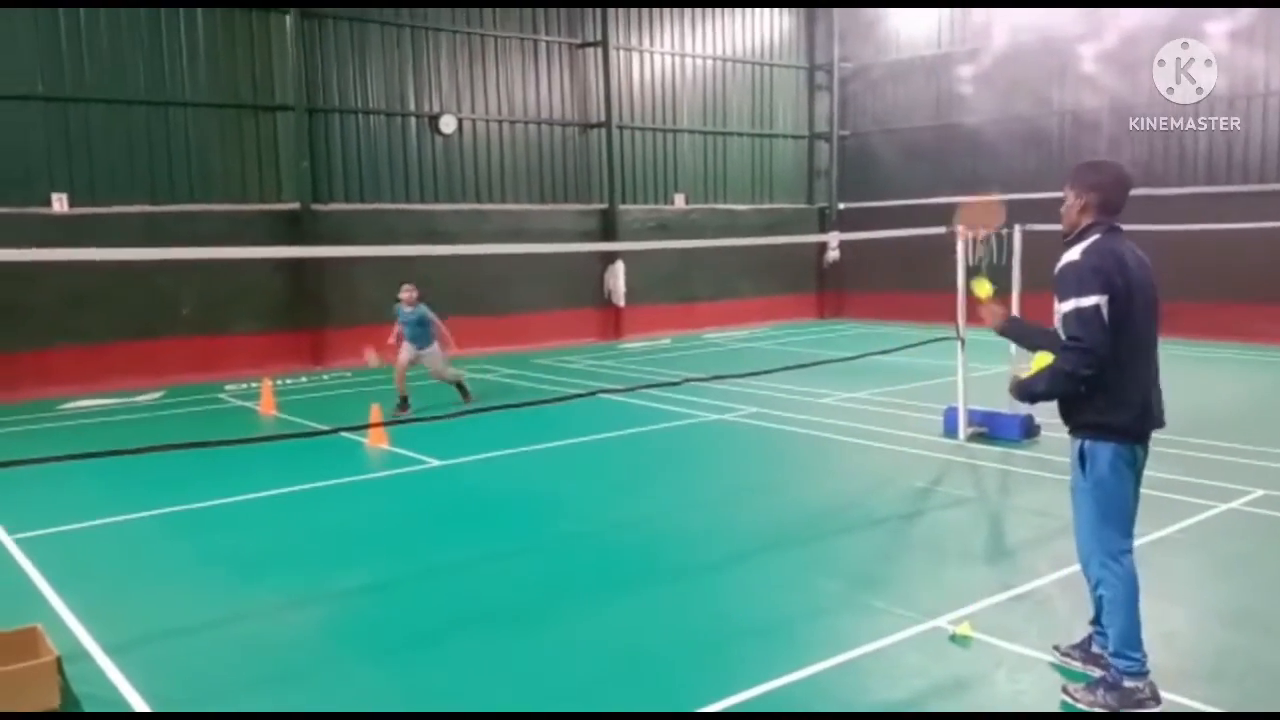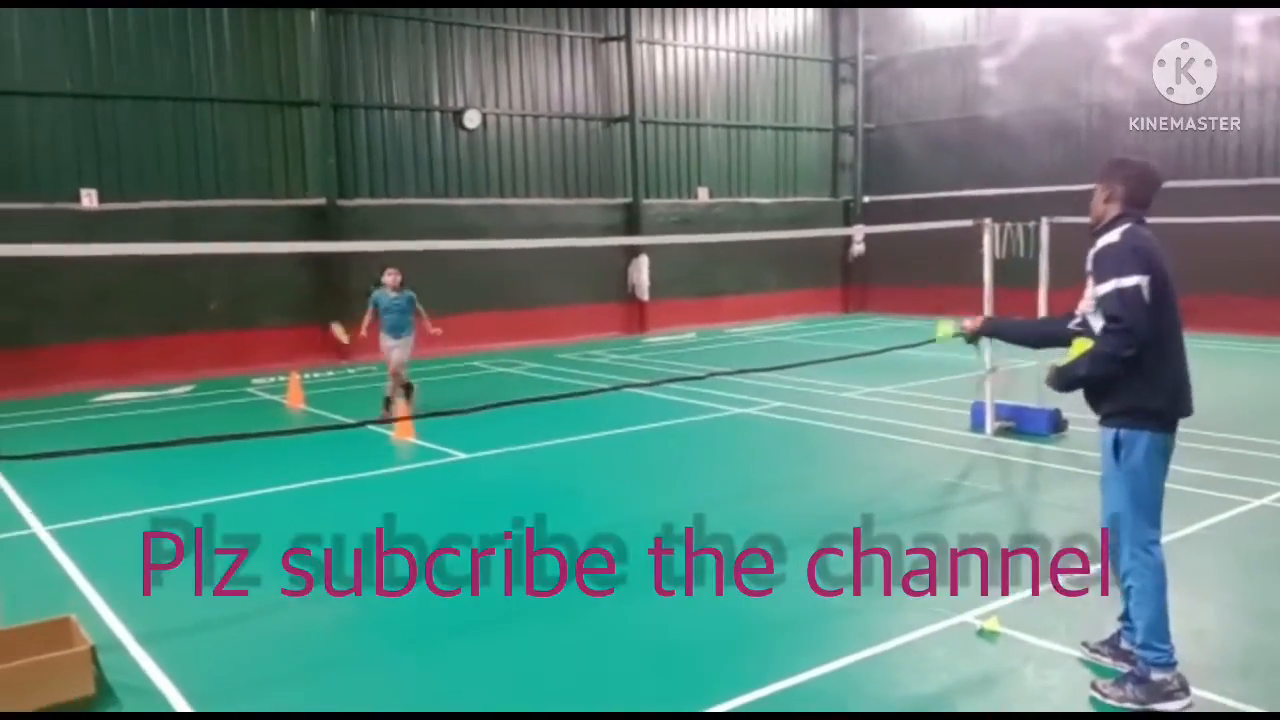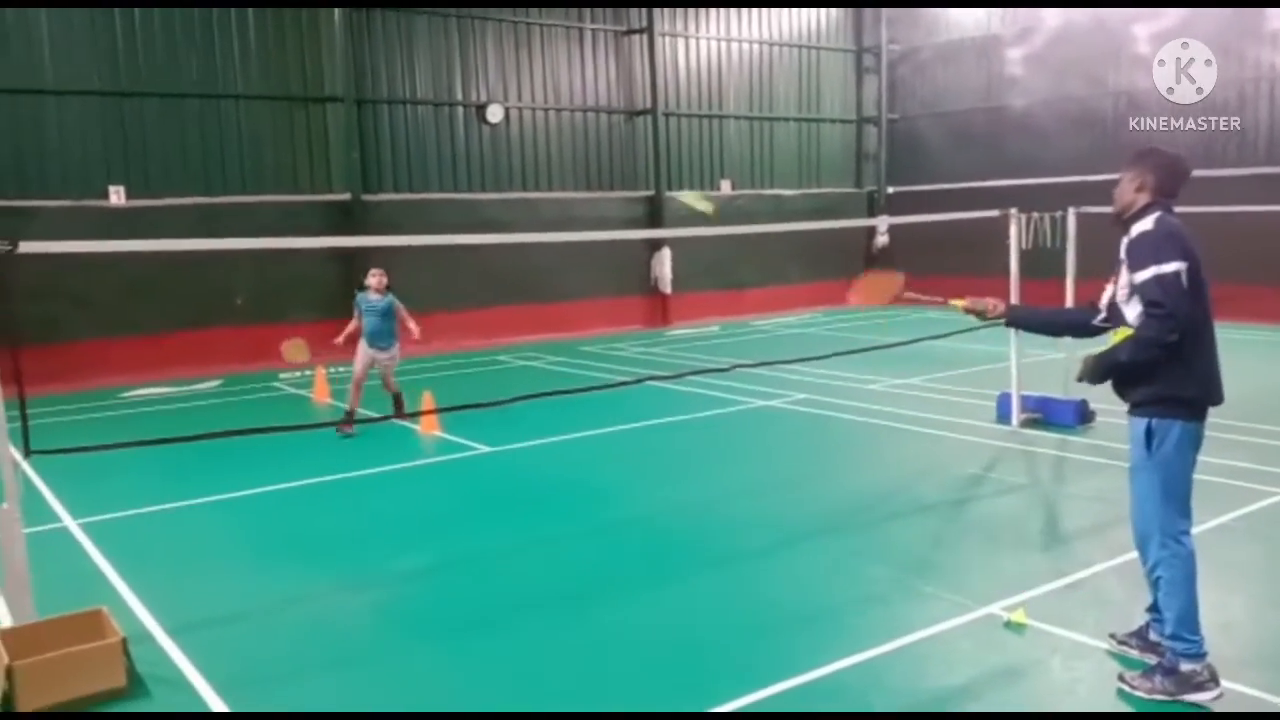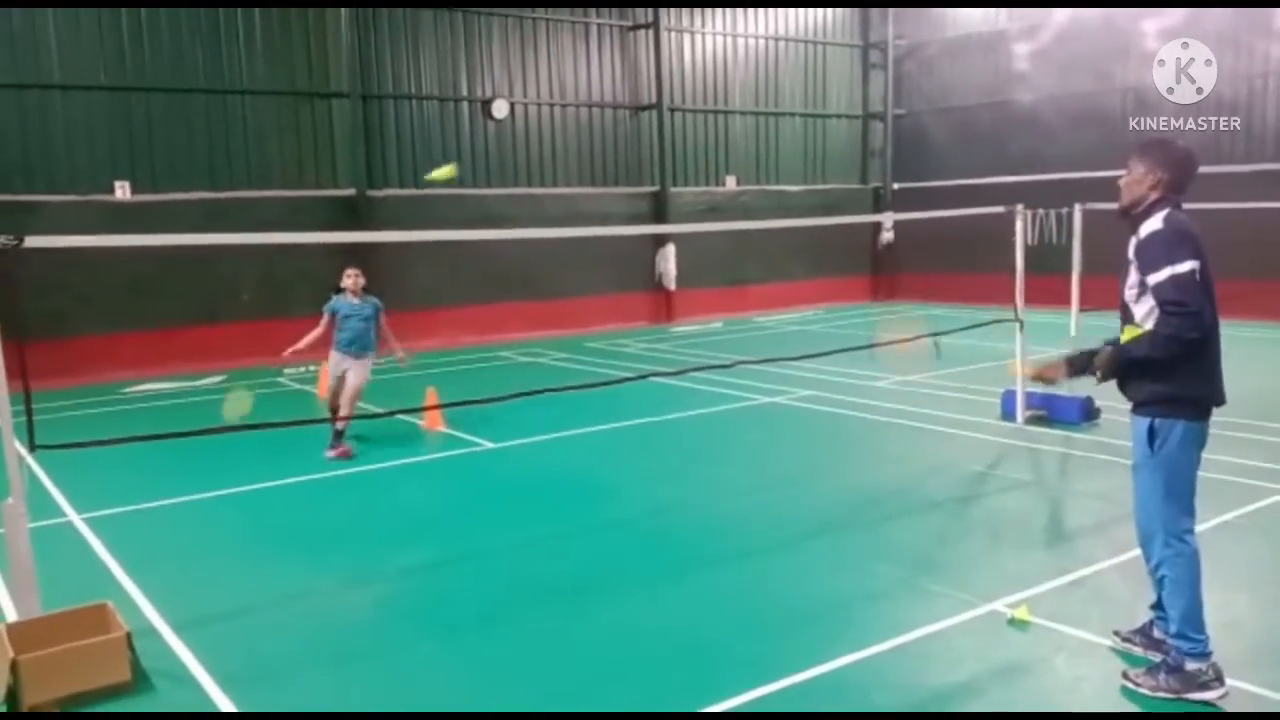
dt=0.3s
person 1, frame 1
left shoulder: (1083, 262)
right shoulder: (1129, 257)
left elbow: (1082, 357)
left wrist: (1029, 386)
right wrist: (1013, 326)
left hip: (1103, 426)
right hip: (1131, 419)
left knee: (1104, 547)
right knee: (1106, 542)
left ankle: (1130, 680)
right ankle: (1105, 642)
person 1, frame 2
left shoulder: (1118, 247)
right shoulder: (1133, 249)
left elbow: (1124, 337)
right elbow: (1072, 328)
left wrist: (1068, 376)
right wrist: (991, 326)
left hip: (1136, 415)
right hip: (1144, 411)
left knee: (1134, 540)
right knee: (1129, 534)
left ankle: (1158, 673)
right ankle: (1136, 636)
person 1, frame 3
left shoulder: (1152, 235)
right shoulder: (1150, 240)
left elbow: (1167, 324)
right elbow: (1094, 318)
left wrist: (1105, 364)
right wrist: (1009, 312)
left hip: (1166, 405)
right hip: (1165, 402)
left knee: (1161, 529)
right knee: (1156, 525)
left ankle: (1187, 664)
right ankle: (1164, 628)
person 1, frame 4
left shoulder: (1162, 234)
right shoulder: (1158, 235)
left elbow: (1185, 323)
left wrist: (1118, 356)
right wrist: (1075, 363)
left hip: (1169, 405)
right hip: (1167, 401)
left knee: (1167, 528)
right knee: (1159, 524)
left ankle: (1192, 663)
right ankle: (1166, 624)
